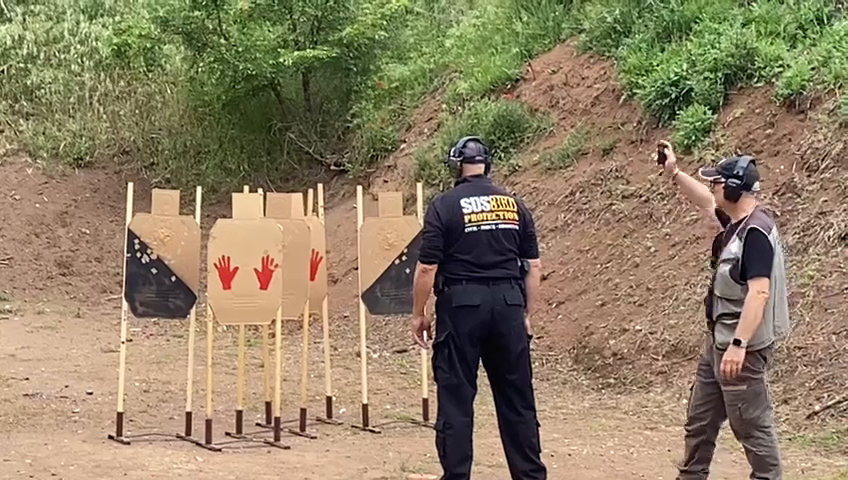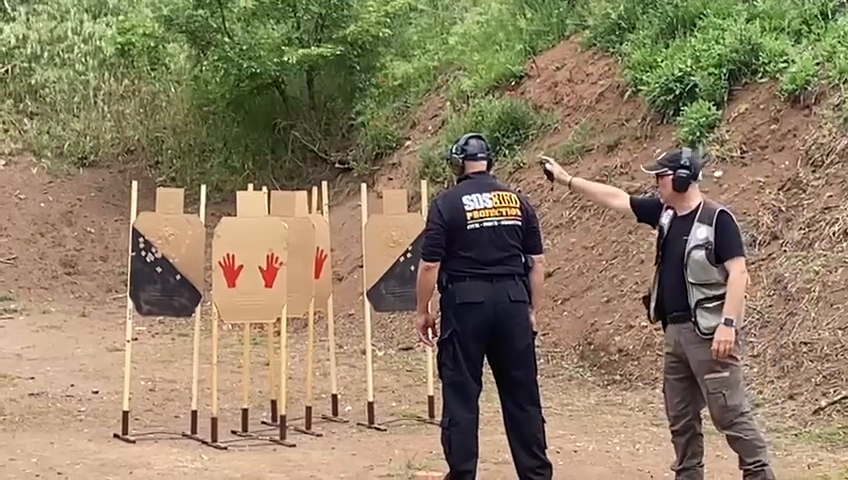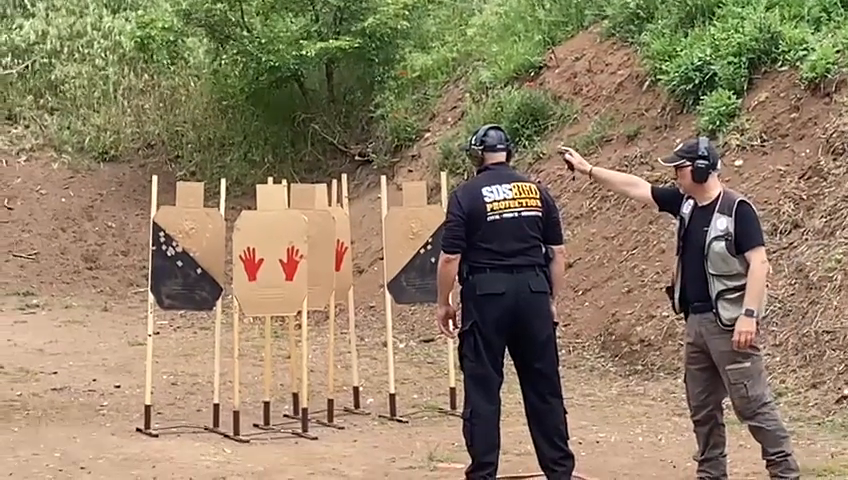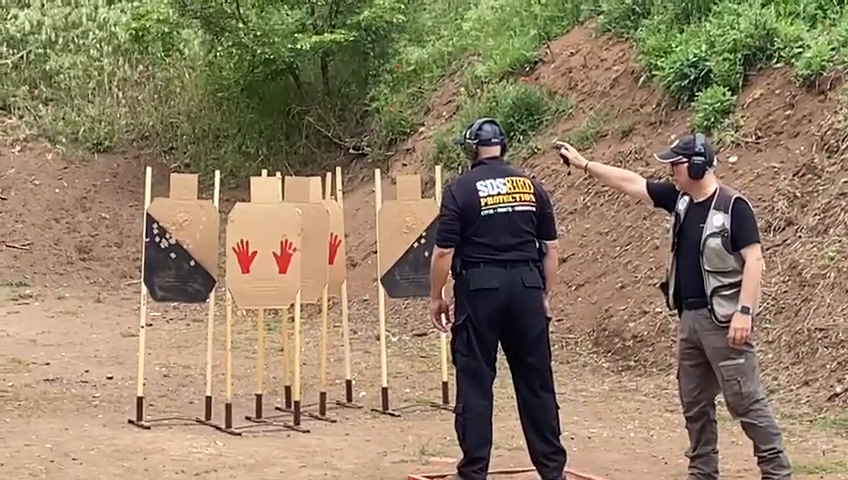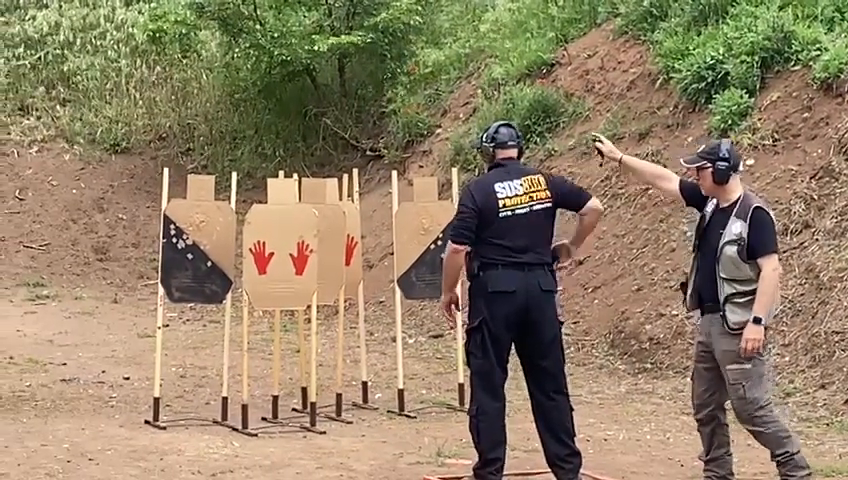
dt=1s
person 1, frame 1
left shoulder: (445, 205)
right shoulder: (514, 204)
left elbow: (427, 267)
right elbow: (533, 266)
left wrist: (418, 314)
right wrist: (527, 313)
left hip: (461, 305)
right hip: (507, 304)
left knee: (456, 397)
right knee: (517, 397)
person 1, frame 2
left shoulder: (447, 202)
right shoulder: (518, 201)
left elbow: (430, 265)
right elbow: (537, 262)
left wrist: (422, 311)
right wrist: (531, 309)
left hip: (465, 302)
right hip: (512, 301)
left knee: (461, 395)
right knee: (522, 394)
person 1, frame 3
left shoulder: (466, 194)
right shoulder: (537, 191)
left elbow: (450, 257)
right elbow: (557, 252)
left wrist: (443, 303)
right wrist: (551, 298)
left hip: (485, 294)
right hip: (533, 292)
left knee: (482, 388)
right knee: (544, 385)
person 1, frame 4
left shoulder: (461, 188)
right shoulder: (531, 186)
left elbow: (444, 251)
right elbow: (551, 247)
left wrist: (436, 297)
right wrist: (545, 293)
left hip: (479, 288)
right hip: (526, 287)
left knee: (475, 382)
right knee: (536, 381)
person 1, frame 5
left shoulder: (478, 189)
right shoulder: (545, 182)
left elbow: (457, 248)
right elbow: (593, 207)
left wrist: (448, 292)
right wrist: (571, 246)
left hip: (494, 289)
right hip: (540, 288)
left knee: (488, 384)
right knee: (550, 383)
person 2, frame 1
left shoulder: (756, 232)
right shoulder: (737, 220)
left elbow: (759, 293)
right elbow: (708, 204)
left wrist: (738, 344)
right wrist: (675, 173)
left hip: (741, 344)
right hip: (718, 339)
left knee: (750, 423)
right knee: (700, 418)
person 2, frame 2
left shoulder: (717, 218)
right shoulder: (664, 212)
left elbow: (738, 273)
right elbow: (616, 198)
left wrist: (728, 324)
right wrist: (567, 180)
left hip: (708, 333)
right hip: (675, 331)
left knee: (731, 414)
right knee: (681, 416)
person 2, frame 3
left shoulder: (737, 208)
right shoulder: (685, 202)
left elbow: (759, 263)
right elbow: (635, 186)
left wrist: (749, 314)
right wrist: (588, 169)
left hip: (728, 322)
right hip: (696, 322)
left knee: (753, 403)
right knee: (702, 406)
person 2, frame 4
left shoulder: (733, 205)
right shoulder: (680, 199)
left elbow: (754, 260)
right elbow: (631, 182)
left wrist: (744, 311)
right wrist: (584, 164)
left hip: (722, 319)
right hip: (689, 318)
left knee: (745, 400)
right knee: (694, 403)
person 2, frame 5
left shoulder: (754, 214)
right shoulder: (710, 202)
left elbow: (771, 270)
right elbow: (663, 179)
left wrist: (758, 321)
right wrist: (618, 158)
left hip: (739, 325)
right hip: (710, 322)
left knee: (751, 406)
right knee: (705, 406)
